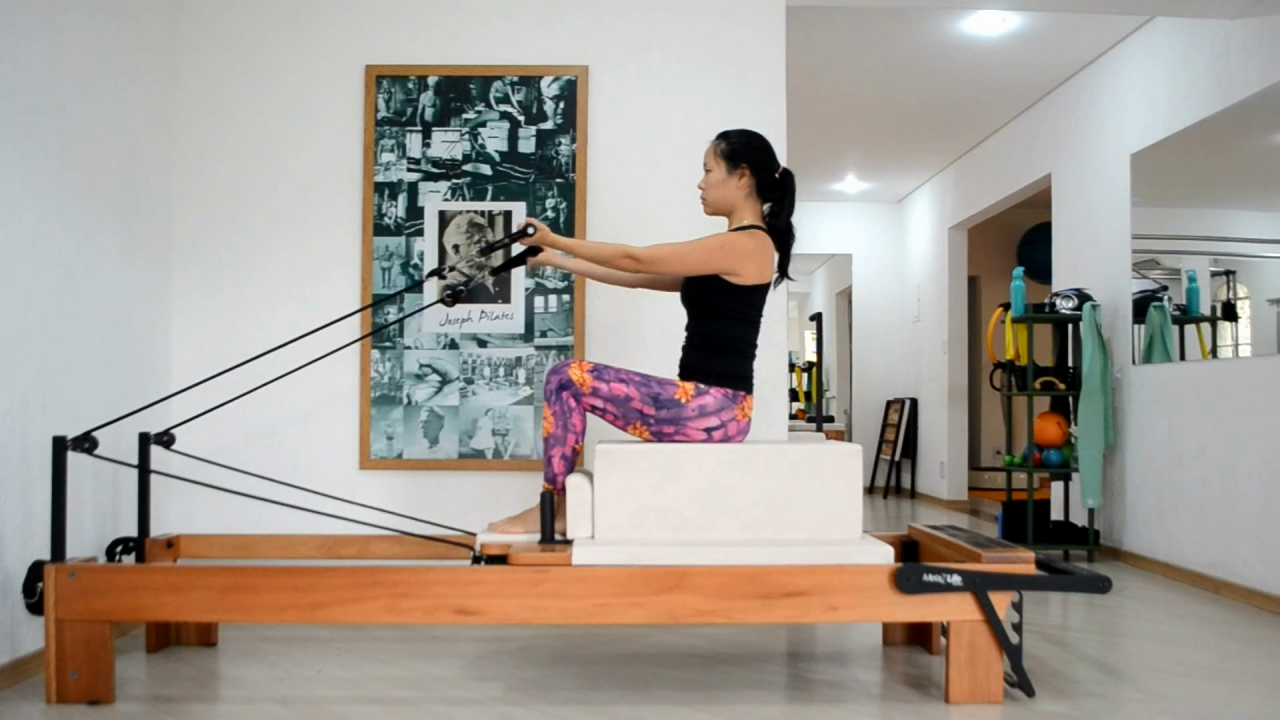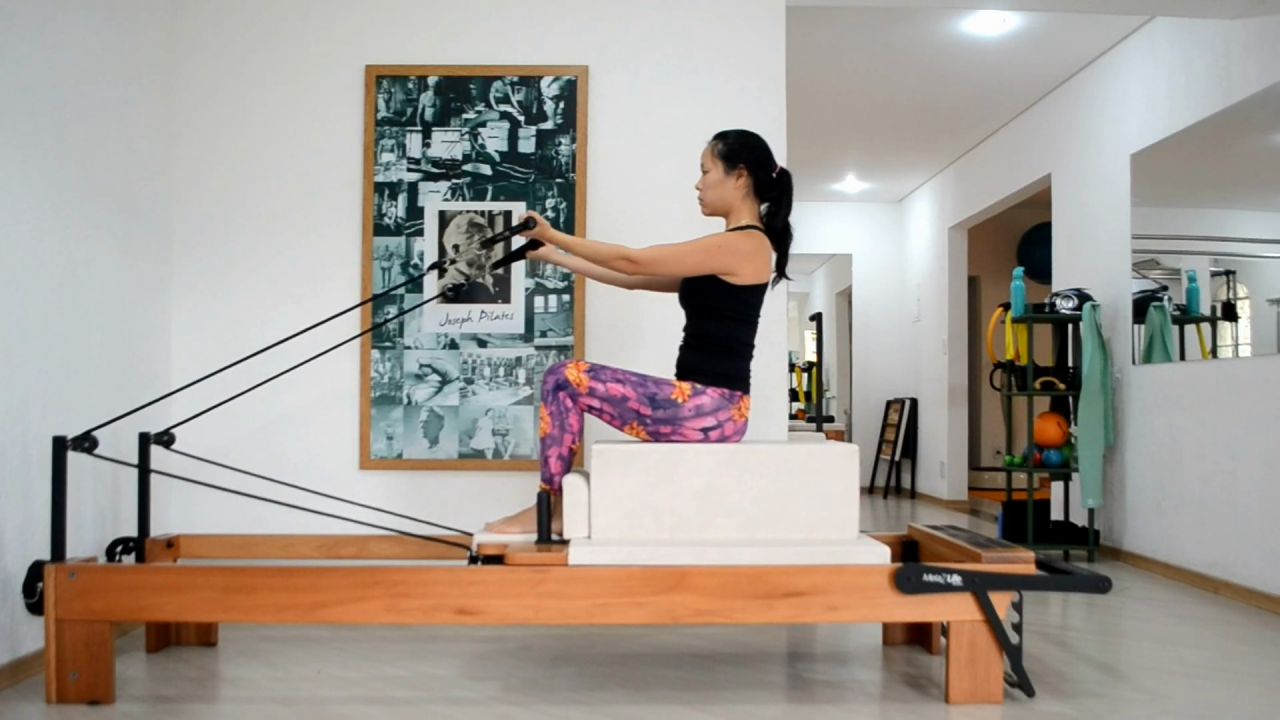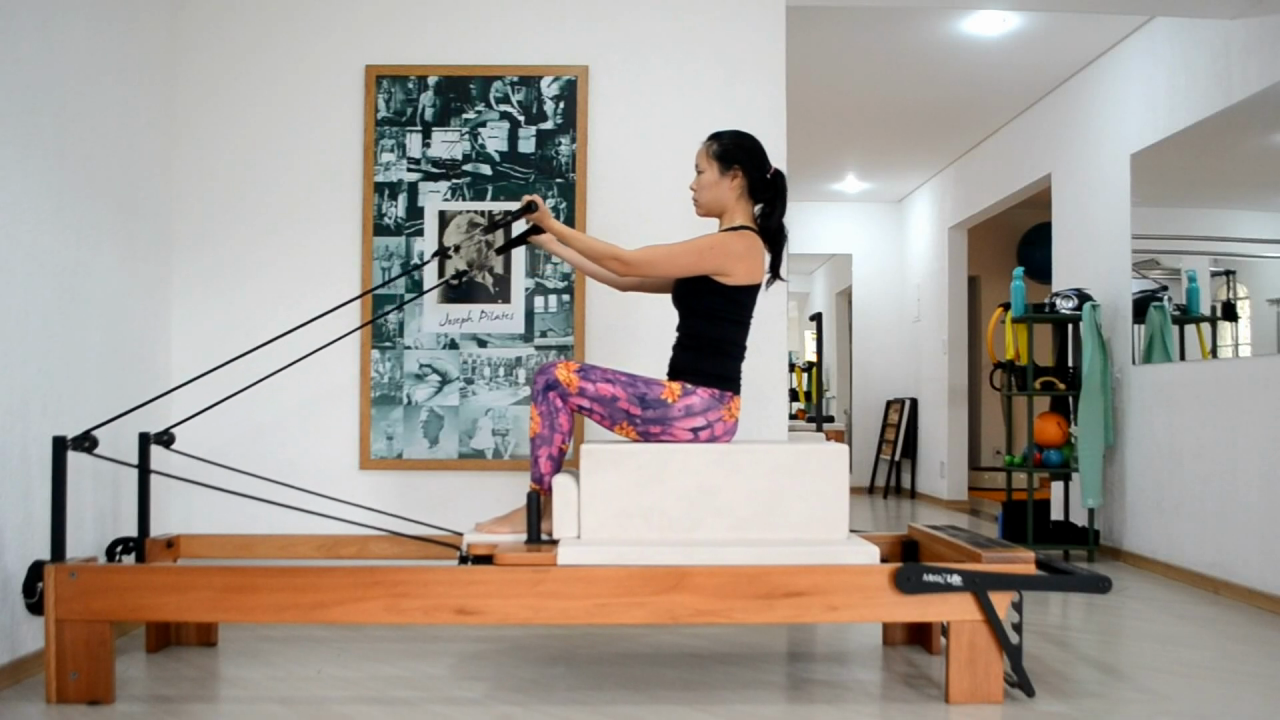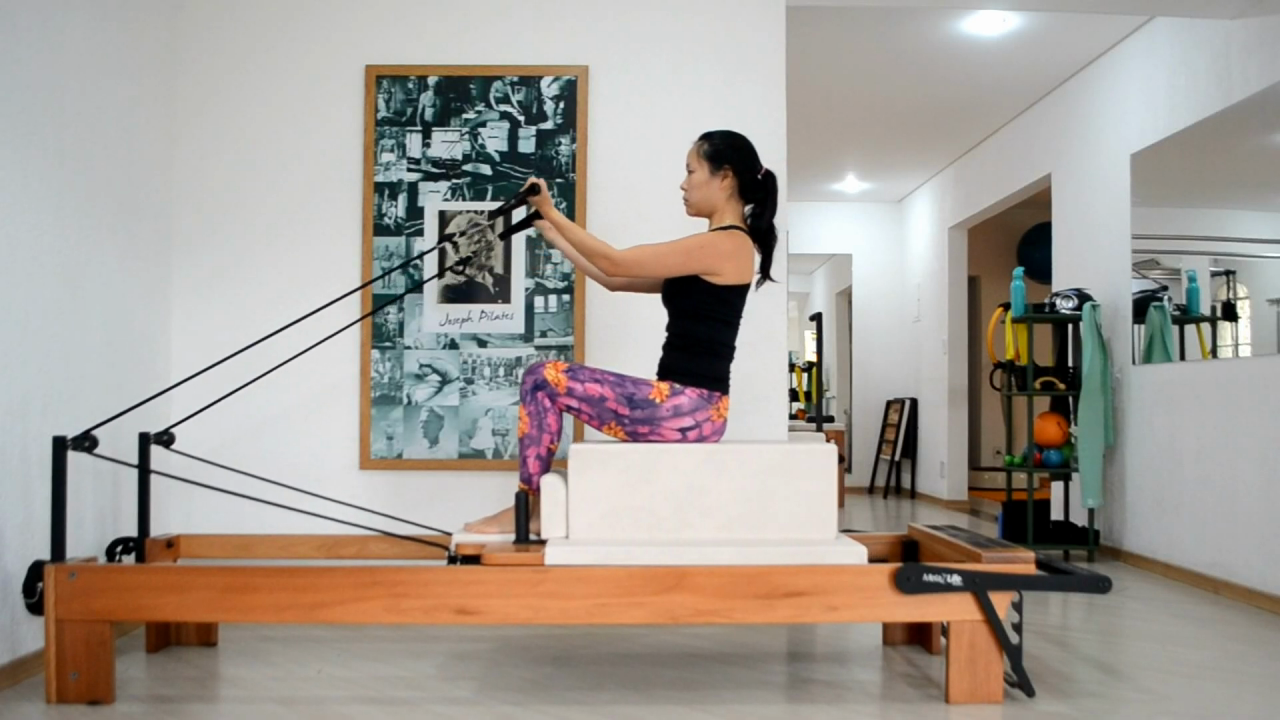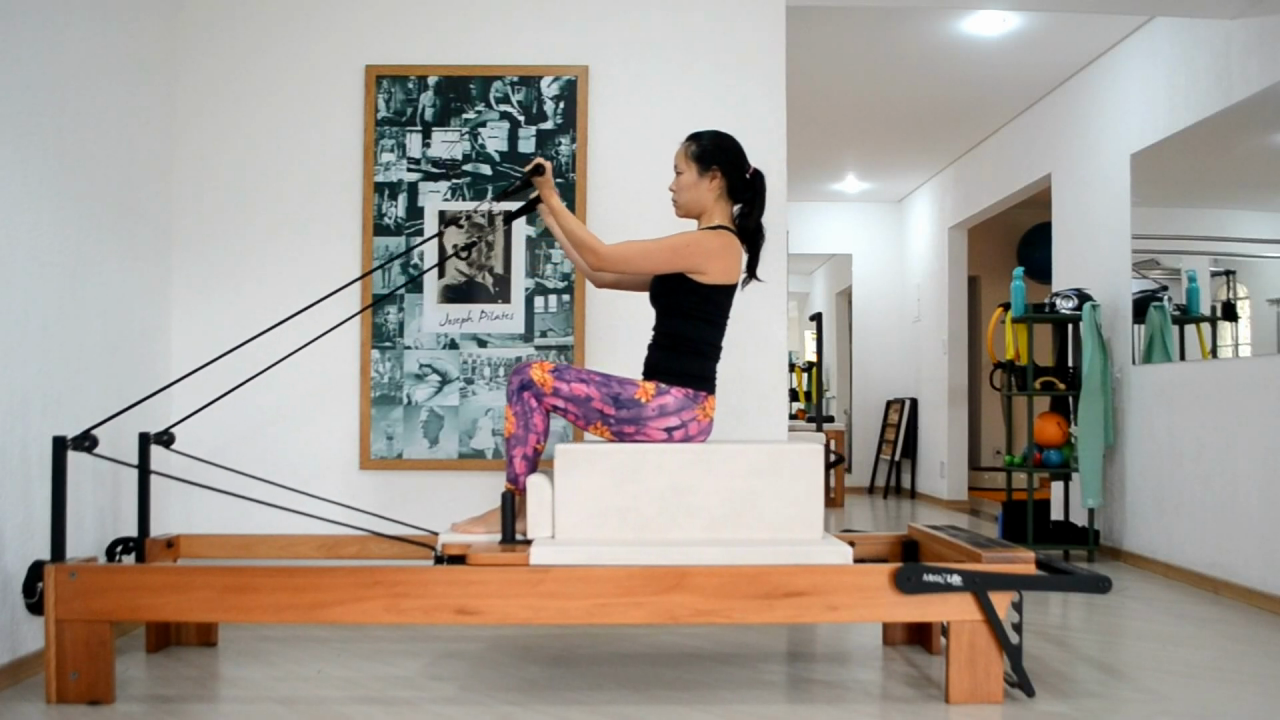
dt=0.4s
person 1, frame 1
left shoulder: (747, 244)
right shoulder: (729, 250)
left elbow: (635, 260)
right elbow: (635, 277)
left wrist: (556, 240)
right wrist: (554, 259)
left hip: (714, 408)
right hip: (707, 405)
left knee: (569, 378)
right knee: (570, 382)
left ankle: (553, 508)
right ankle: (557, 508)
person 1, frame 2
left shoulder: (744, 244)
right shoulder: (727, 251)
left elbow: (633, 262)
right elbow: (633, 279)
left wrist: (555, 236)
right wrist: (554, 256)
left hip: (711, 407)
right hip: (703, 404)
left knee: (565, 378)
right knee: (568, 382)
left ankle: (550, 508)
right ankle: (555, 505)
person 1, frame 3
left shoulder: (737, 245)
right shoulder: (721, 251)
left elbow: (626, 263)
right elbow: (626, 280)
left wrist: (553, 224)
right wrist: (553, 246)
left hip: (701, 408)
right hip: (694, 405)
left knee: (555, 378)
right knee: (561, 382)
left ankle: (541, 508)
right ankle: (546, 506)
person 1, frame 4
left shoulder: (726, 244)
right shoulder: (710, 252)
left elbow: (615, 263)
right elbow: (615, 279)
left wrist: (552, 213)
right wrist: (552, 234)
left hip: (689, 407)
right hip: (683, 405)
left knee: (544, 379)
right knee: (547, 382)
left ankle: (530, 508)
right ankle: (534, 506)
person 1, frame 5
left shoulder: (714, 244)
right shoulder: (698, 251)
left elbow: (601, 257)
right elbow: (602, 275)
left wrist: (551, 197)
right wrist: (549, 217)
left hip: (675, 408)
right hip: (671, 405)
left knee: (531, 379)
right knee: (538, 382)
left ankle: (516, 508)
right ankle: (522, 505)
